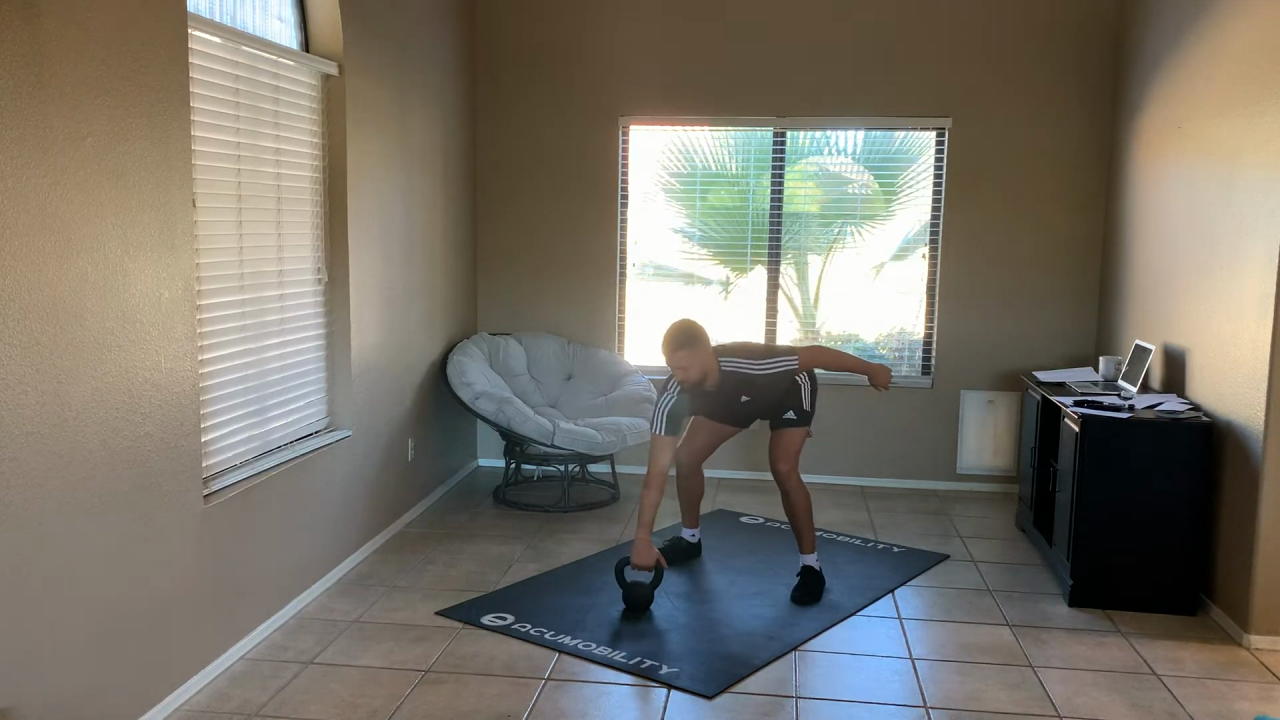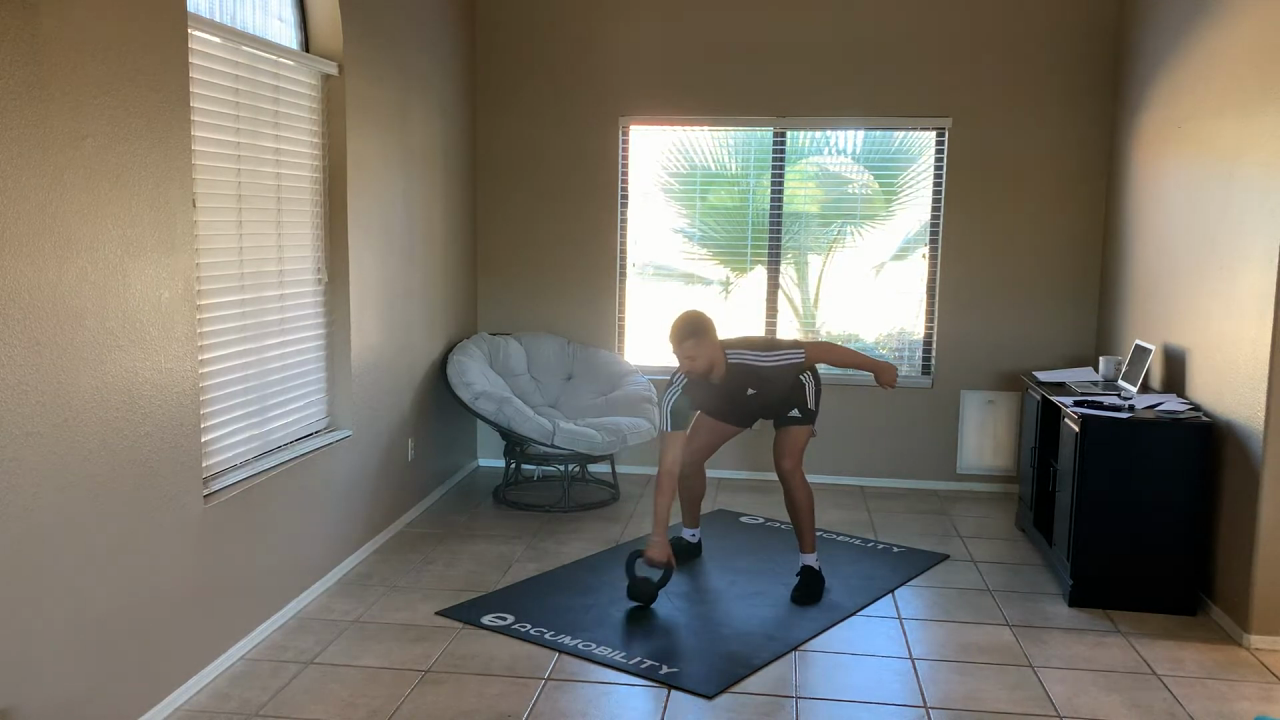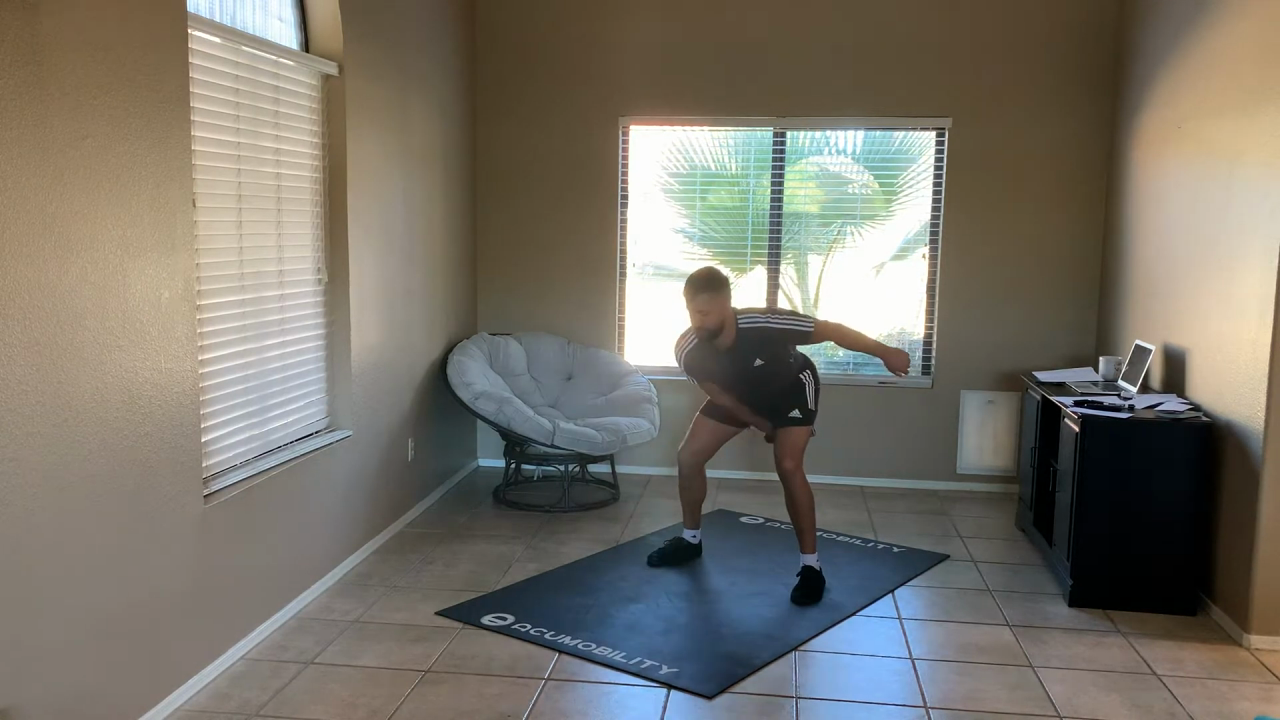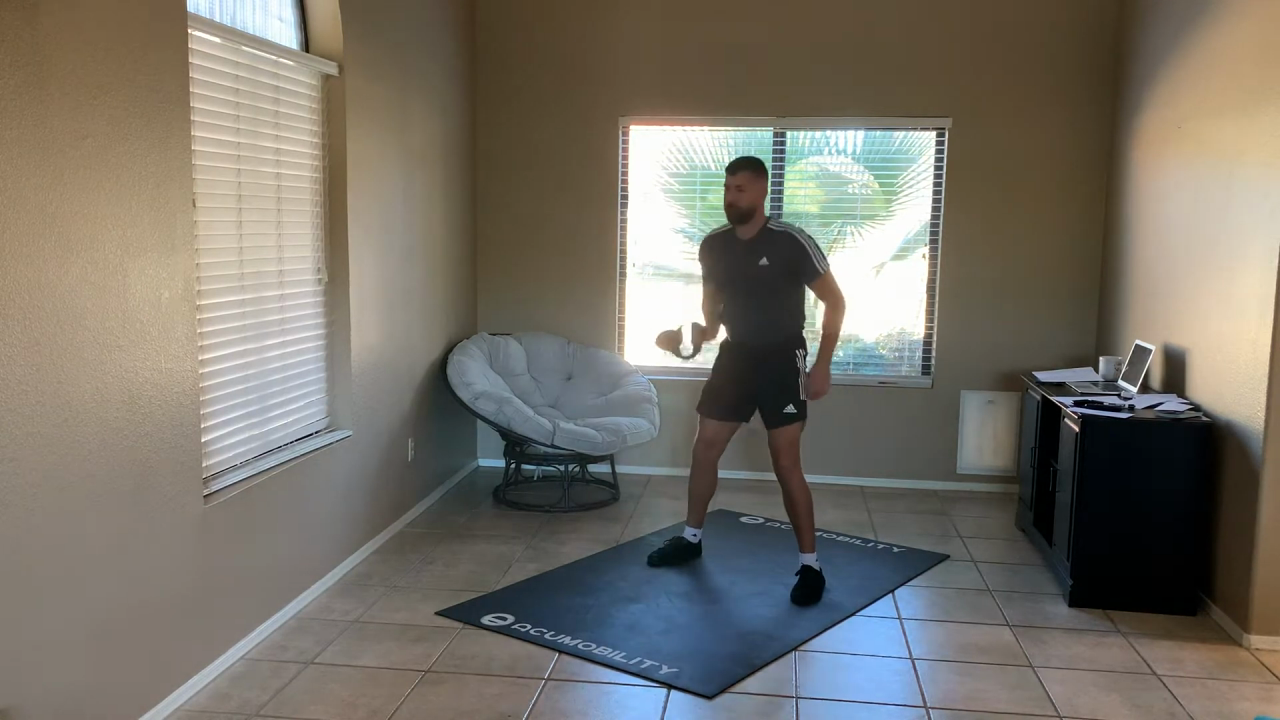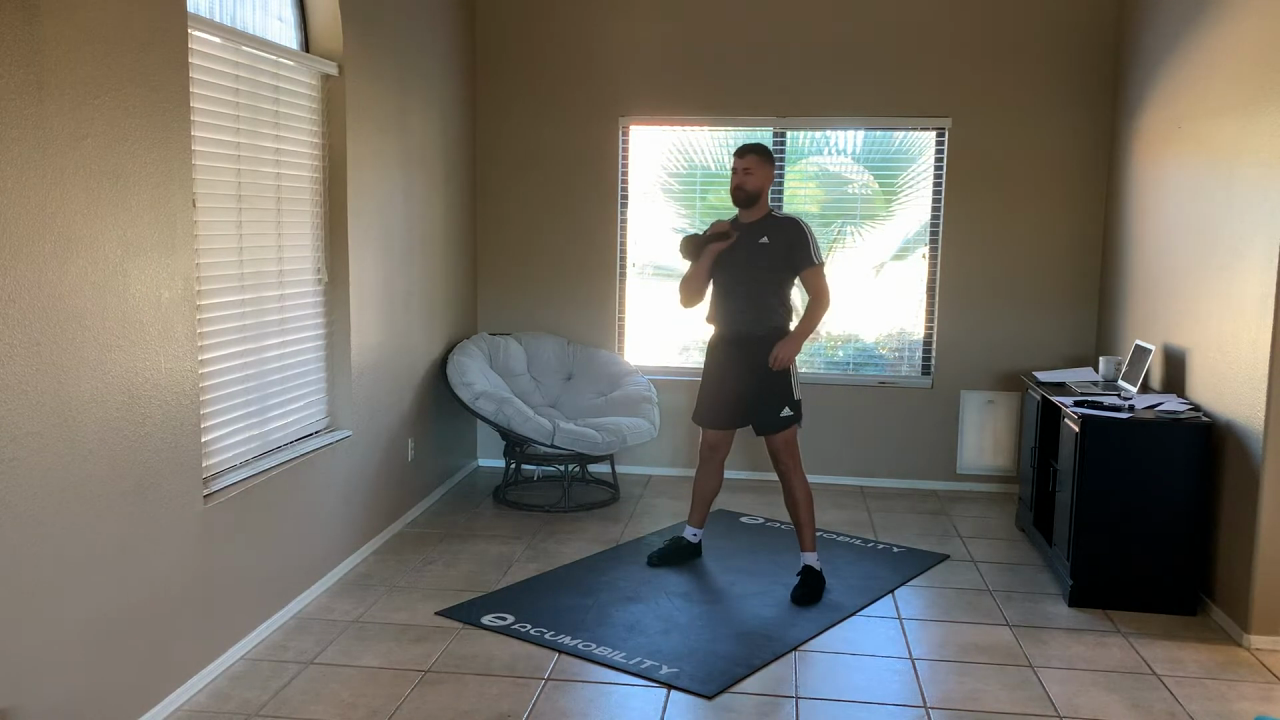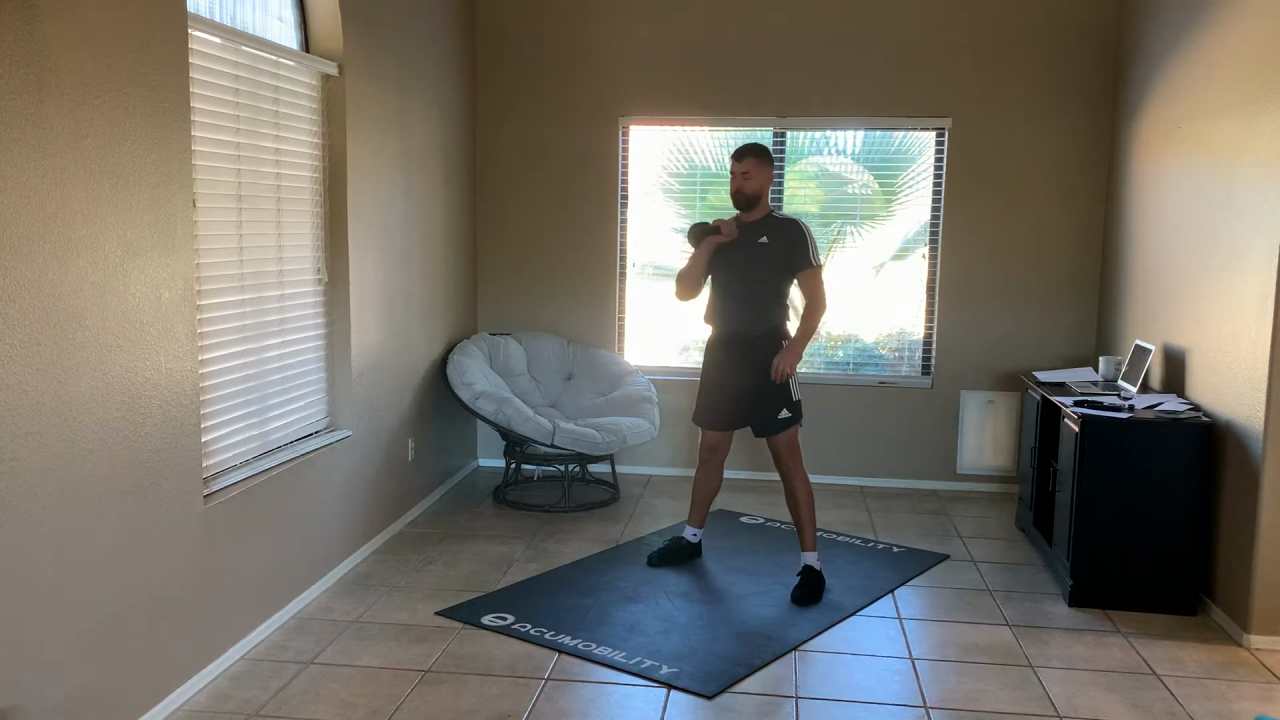
dt=0.5s
person 1, frame 1
left shoulder: (750, 364)
right shoulder: (673, 396)
left elbow: (814, 354)
right elbow: (657, 469)
left wrist: (871, 370)
right wrist: (642, 539)
left hip: (789, 390)
left knee: (783, 468)
right knee: (685, 457)
left ankle: (810, 566)
right ankle: (689, 539)
person 1, frame 2
left shoulder: (756, 358)
right shoulder: (680, 391)
left elbow: (821, 350)
right elbow: (669, 465)
left wrist: (877, 367)
right wrist: (658, 535)
left hip: (793, 389)
right hip: (734, 398)
left knee: (787, 467)
right knee: (688, 457)
left ankle: (810, 566)
right ankle: (690, 539)
person 1, frame 3
left shoulder: (767, 326)
right shoulder: (689, 350)
left elbow: (833, 331)
right elbow: (720, 396)
left wrist: (886, 353)
right wrist: (762, 426)
left hip: (792, 387)
right hip: (739, 395)
left knee: (788, 465)
right knee: (689, 456)
left ankle: (811, 567)
right ankle: (690, 539)
person 1, frame 4
left shoulder: (791, 241)
right shoulder: (713, 245)
left elbow: (834, 301)
left wrist: (822, 363)
right wrist: (708, 326)
left hip: (782, 360)
right hip: (735, 356)
left knee: (785, 464)
right knee: (704, 449)
left ankle: (810, 565)
right ankle: (691, 537)
person 1, frame 5
left shoulder: (791, 230)
right shoulder: (718, 234)
left elbow: (820, 295)
right elbow: (688, 298)
left wrist: (795, 339)
right wrist: (709, 252)
left hip: (768, 354)
right hip: (723, 351)
left knee: (785, 459)
right knee: (711, 450)
left ankle: (810, 564)
right ankle: (691, 537)
person 1, frame 6
left shoulder: (790, 231)
right shoulder: (719, 232)
left elbow: (816, 299)
right elbow: (684, 291)
left wrist: (795, 349)
right wrist: (708, 244)
left hip: (767, 353)
right hip: (721, 351)
left knee: (787, 459)
right knee: (710, 450)
left ankle: (810, 564)
right ankle: (691, 537)
